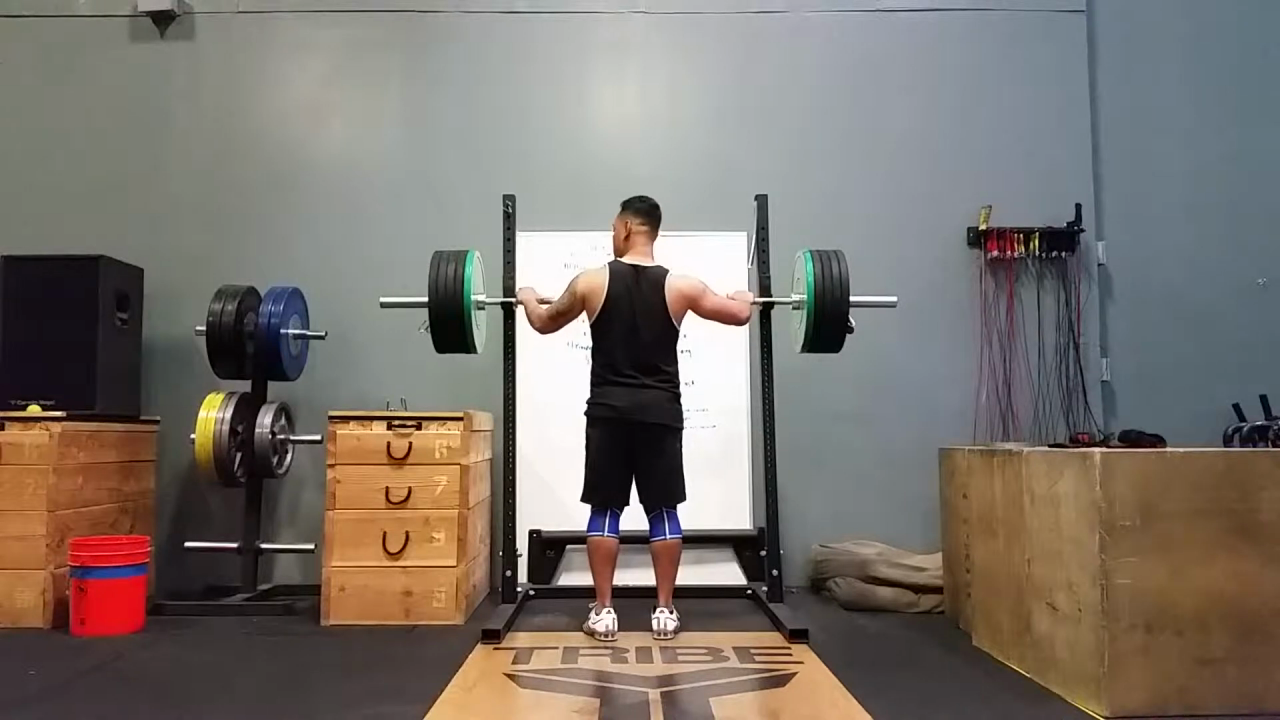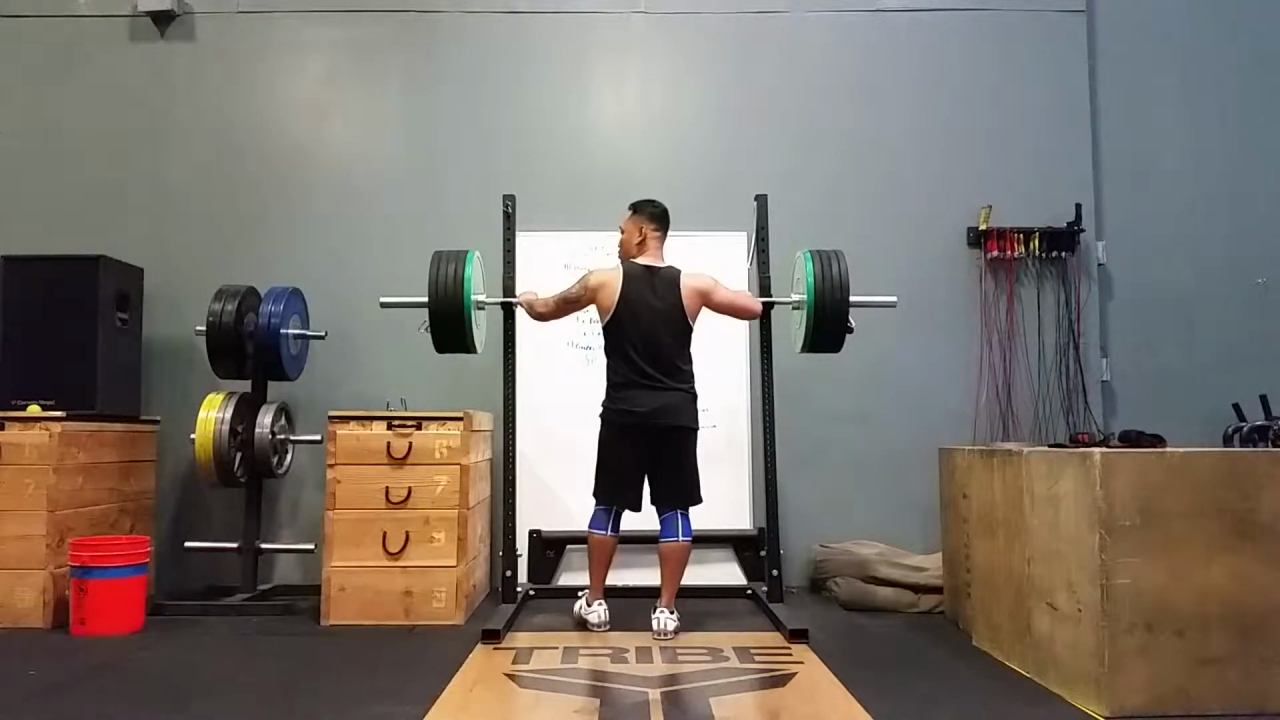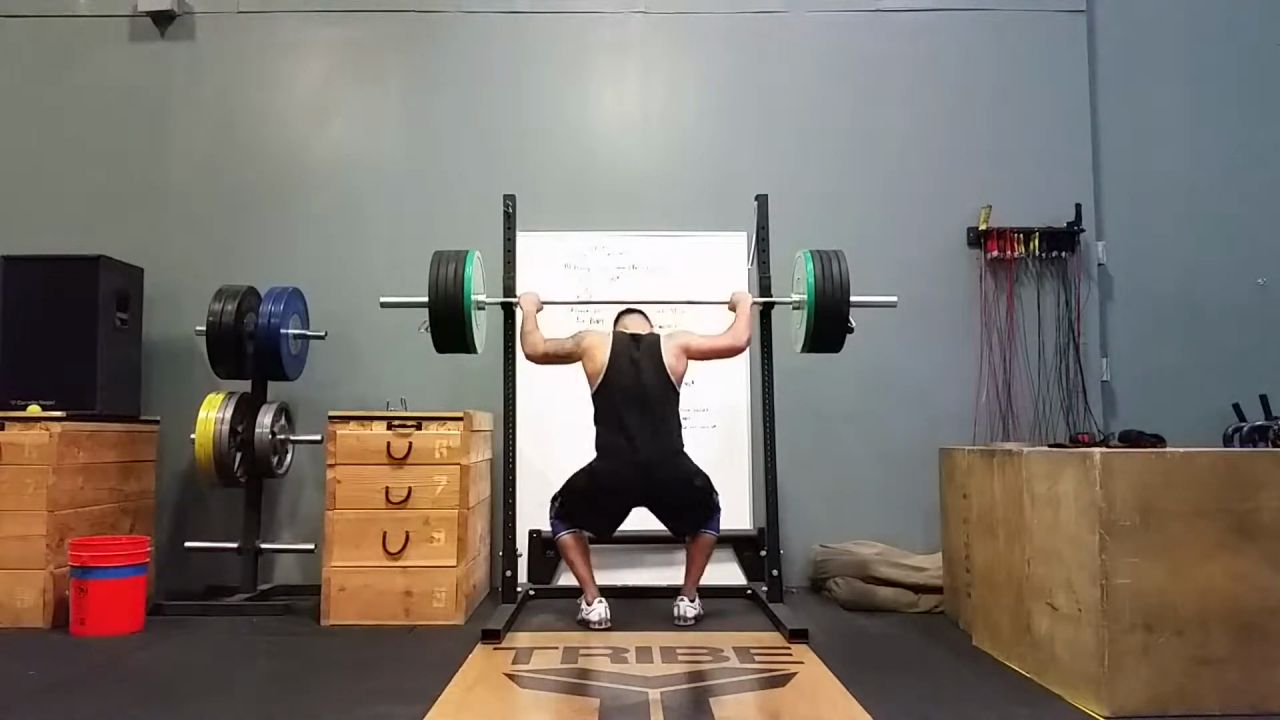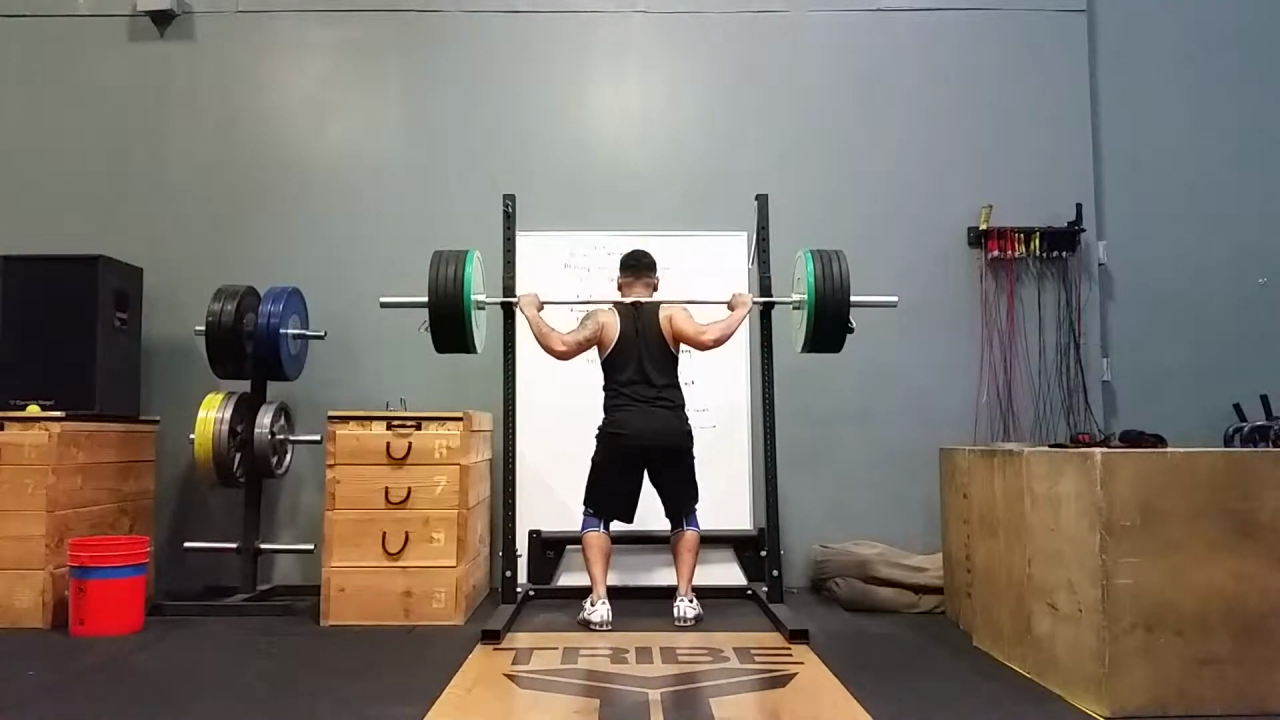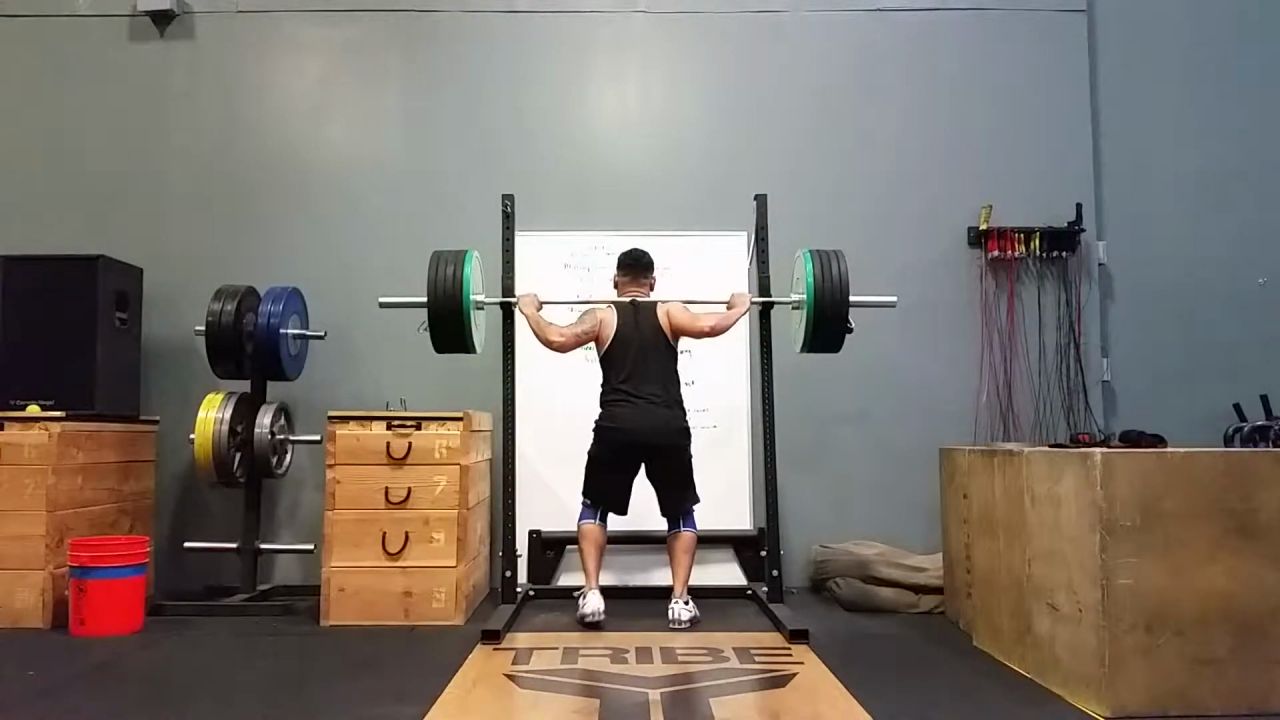
dt=1s
person 1, frame 1
left shoulder: (591, 282)
right shoulder: (679, 286)
left elbow: (544, 323)
right elbow: (739, 315)
left wrist: (527, 299)
right wrist: (745, 298)
left hip: (608, 411)
right hip: (660, 412)
left knee: (605, 510)
right knee: (663, 511)
left ankle: (603, 611)
right ankle: (665, 610)
person 1, frame 2
left shoulder: (604, 281)
right shoulder: (693, 285)
left elbow: (546, 310)
right elbow: (753, 309)
left wrist: (526, 301)
right wrist: (748, 296)
left hip: (624, 414)
right hip: (677, 414)
left knee: (608, 507)
right knee: (674, 511)
left ankle: (595, 602)
right ankle: (666, 610)
person 1, frame 3
left shoulder: (594, 345)
right shoulder: (675, 346)
left elbow: (534, 350)
right elbow: (737, 342)
left wrist: (529, 310)
right wrist: (743, 305)
left hip: (612, 472)
right hip: (669, 472)
left knee: (563, 515)
right knee: (706, 513)
left ankle: (593, 602)
right ankle: (688, 599)
person 1, frame 4
left shoulder: (603, 319)
right shoulder: (672, 315)
left elbow: (560, 347)
right elbow: (708, 339)
left wrist: (531, 312)
right wrist: (741, 310)
left hip: (620, 431)
right hip: (671, 430)
left knee: (597, 516)
right knee: (683, 514)
left ankle: (599, 602)
right ankle: (685, 600)
person 1, frame 5
left shoulder: (601, 317)
right shoulder: (669, 312)
left elbow: (558, 340)
right elbow: (708, 326)
left wrist: (530, 310)
right wrist: (739, 307)
left hip: (617, 427)
right hip: (669, 427)
left knee: (594, 508)
right knee: (680, 512)
left ankle: (592, 594)
right ankle: (680, 602)
